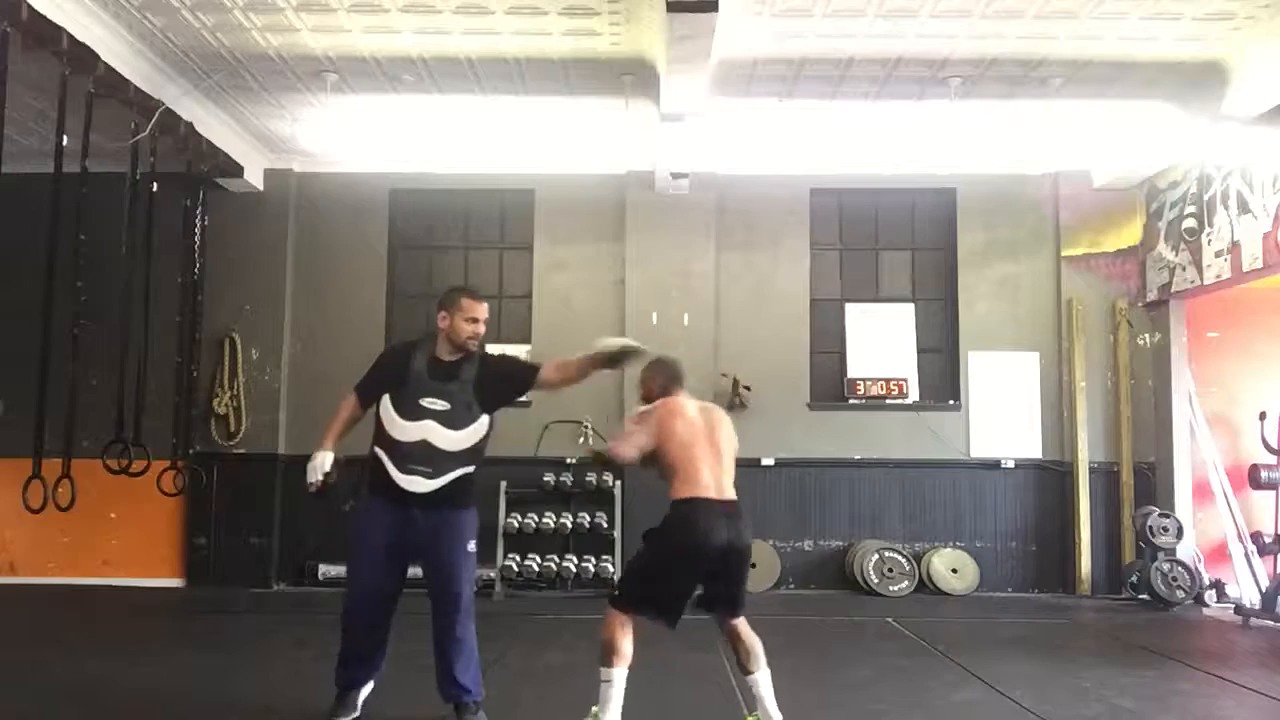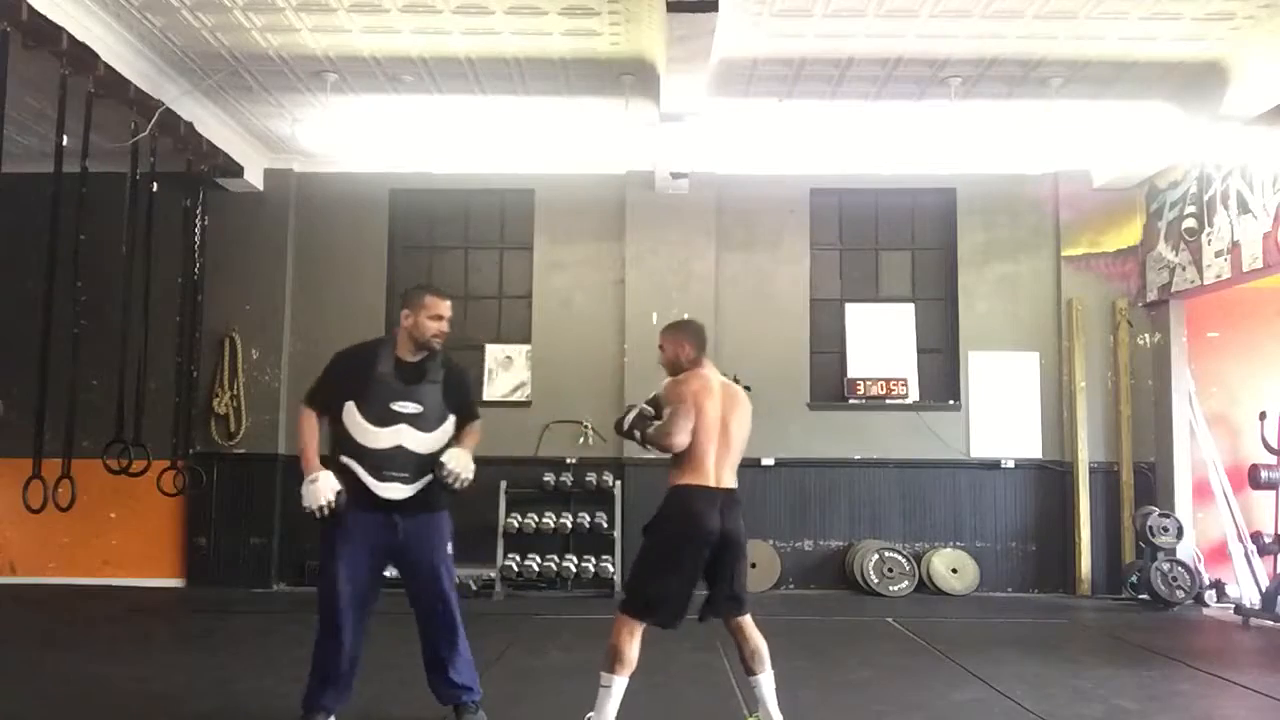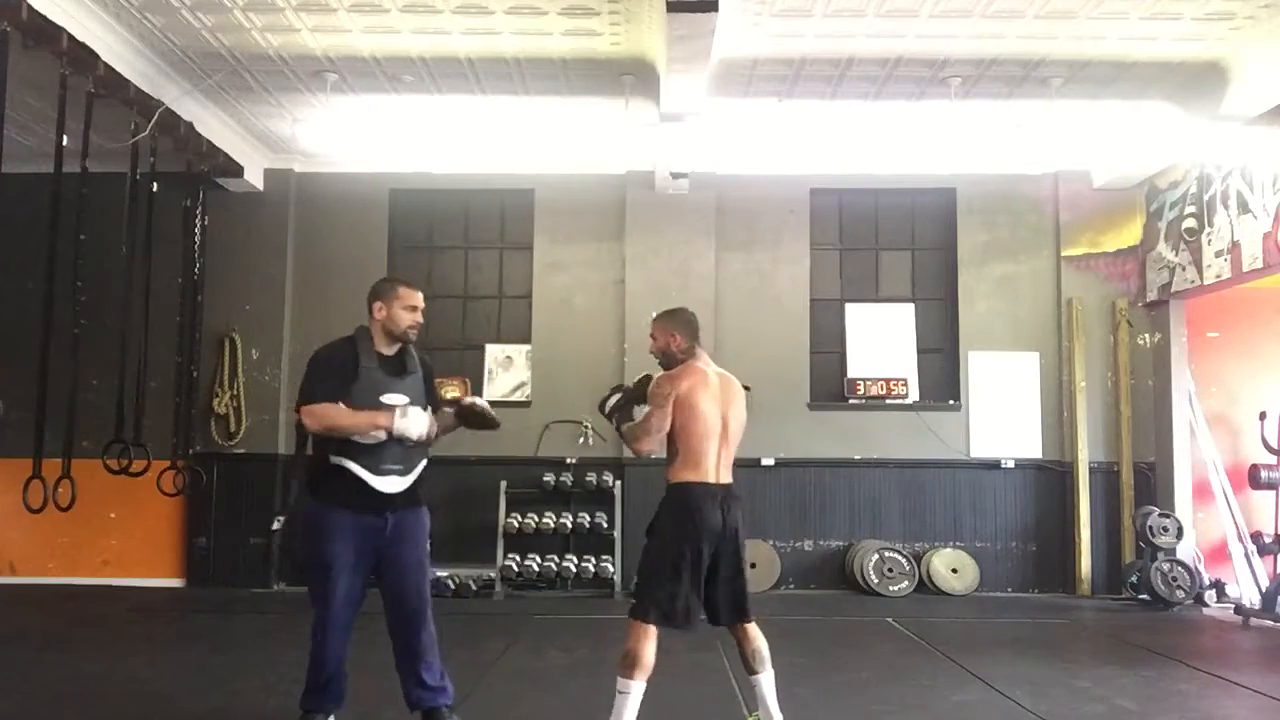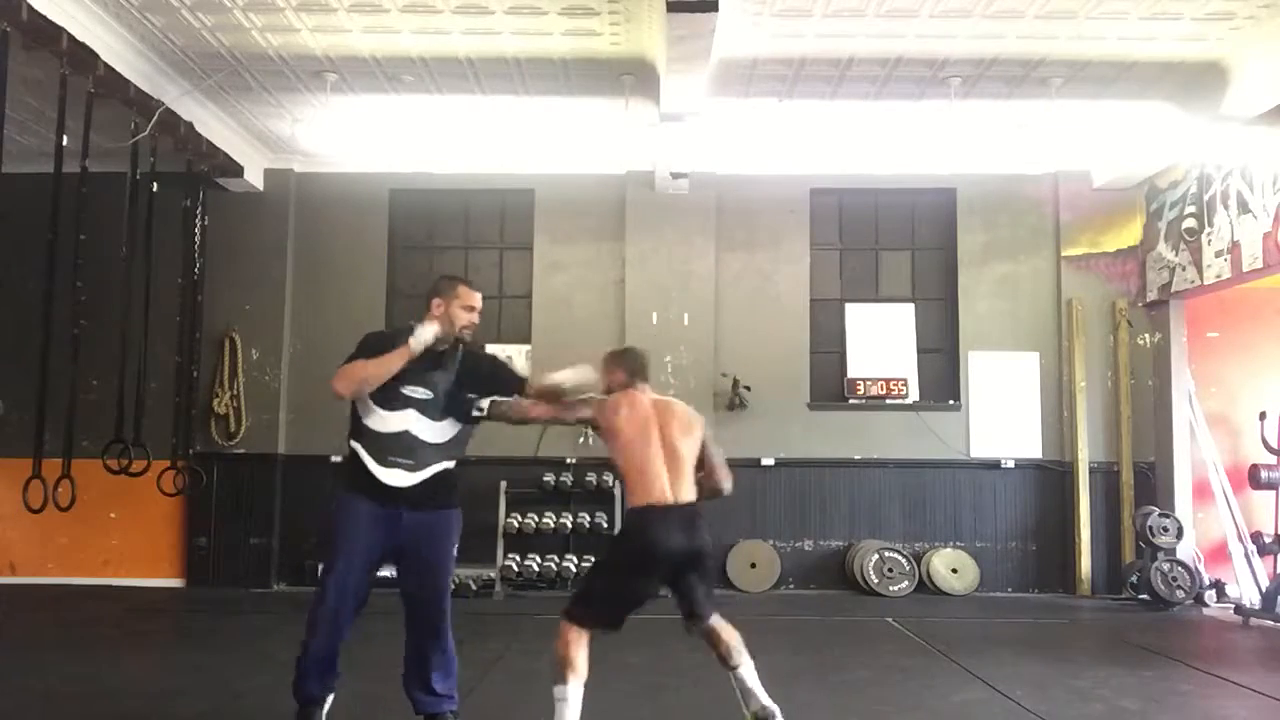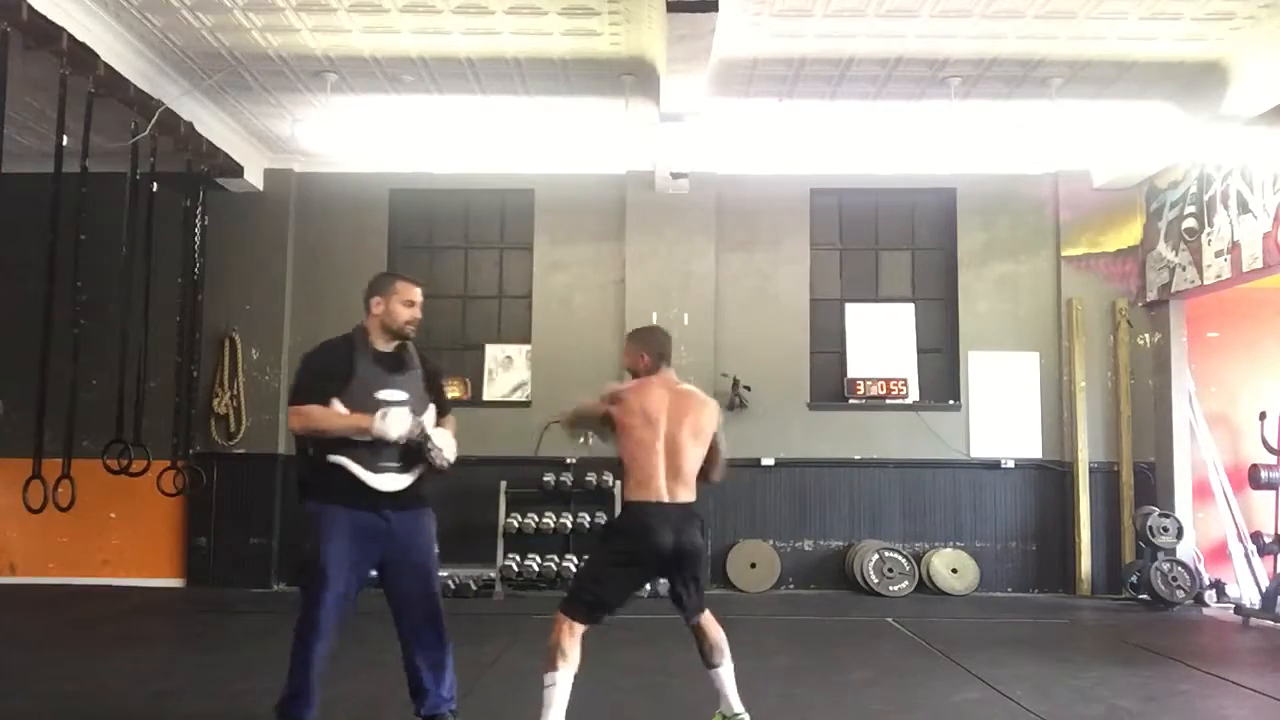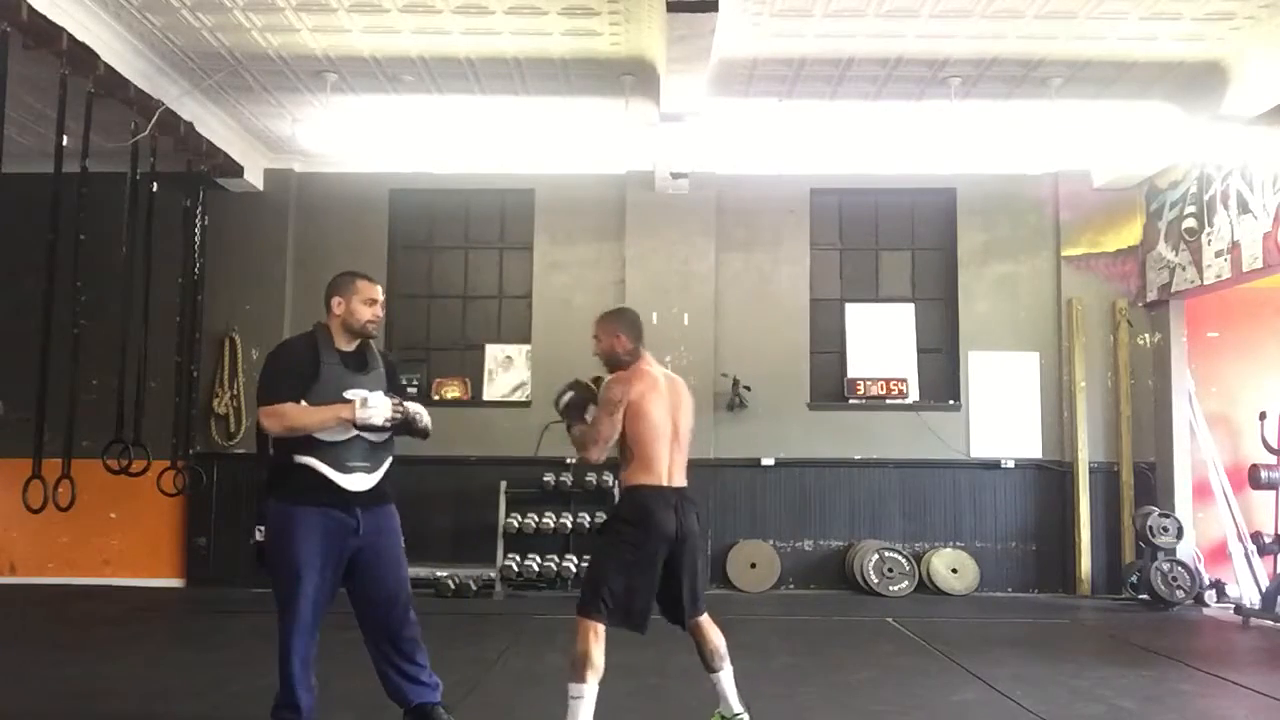
dt=0.5s
person 1, frame 1
left shoulder: (491, 370)
right shoulder: (399, 359)
left elbow: (551, 374)
right elbow: (358, 398)
left wrist: (602, 357)
right wrist: (326, 448)
left hip: (449, 508)
right hip: (384, 503)
left knee: (453, 604)
right knee: (365, 597)
right ankle: (353, 684)
person 1, frame 2
left shoulder: (451, 374)
right shoulder: (356, 362)
left elbow: (470, 424)
right elbow: (311, 412)
left wrist: (464, 453)
right wrist: (314, 472)
left hip: (425, 514)
right hip: (356, 511)
left knee: (441, 608)
right knee: (341, 608)
person 1, frame 3
left shoulder: (418, 366)
right shoulder: (335, 357)
right elbow: (314, 417)
left wrist: (460, 415)
right wrist: (389, 418)
left hip: (405, 511)
right hip: (341, 512)
left knee: (414, 610)
right knee: (333, 613)
person 1, frame 4
left shoulder: (476, 364)
right shoulder: (382, 345)
left elbow: (533, 391)
right elbow: (343, 387)
left wrist: (564, 383)
right wrist: (411, 348)
left hip: (432, 509)
right hip: (365, 500)
left knee: (431, 611)
right knee: (336, 603)
person 1, frame 5
left shoulder: (421, 365)
right shoulder: (332, 356)
left elbow: (445, 420)
right elbow: (299, 419)
left wrist: (446, 441)
right wrist: (375, 422)
left hip: (407, 511)
right hip: (340, 510)
left knee: (424, 615)
right knee: (321, 615)
person 1, frame 6
left shoulder: (380, 363)
right shoulder: (294, 354)
left elbow: (389, 419)
right elbow: (272, 419)
left wrist: (411, 419)
right wrist: (352, 410)
left hip: (373, 508)
right hip: (306, 509)
left knee: (393, 609)
right knee: (300, 617)
person 2, frame 1
left shoulder: (655, 413)
right shoulder: (718, 414)
left elbow: (618, 451)
left wrist: (638, 440)
left hip: (692, 521)
right hip: (733, 521)
left knee: (619, 614)
right knee: (733, 620)
person 2, frame 2
left shoulder: (680, 386)
right shoulder: (740, 396)
left elbow: (674, 440)
left wrist: (639, 428)
left hip: (687, 507)
right hip: (729, 510)
left knee: (631, 617)
right knee: (738, 616)
person 2, frame 3
left shoulder: (670, 381)
right shoulder: (734, 387)
left elbow: (644, 444)
left wrist: (620, 413)
left hip: (687, 504)
right hip: (727, 504)
left knee: (645, 620)
right knee: (739, 618)
person 2, frame 4
left shoulder: (610, 406)
right shoulder: (688, 415)
left elbow: (537, 411)
right elbow: (722, 484)
left wrist: (489, 407)
left hip: (647, 532)
right hip: (691, 531)
left knee: (573, 628)
right knee: (707, 620)
person 2, frame 5
left shoulder: (625, 395)
right shoulder: (707, 406)
left elbow: (572, 420)
right elbow: (714, 474)
left hip: (639, 525)
right hip: (686, 525)
left knee: (569, 623)
right knee: (698, 615)
person 2, frame 6
left shoulder: (621, 384)
right shoulder: (678, 386)
left elbow: (593, 451)
left wrist: (572, 415)
left hip: (642, 511)
right hip: (682, 510)
left knee: (592, 621)
right knee: (696, 617)
